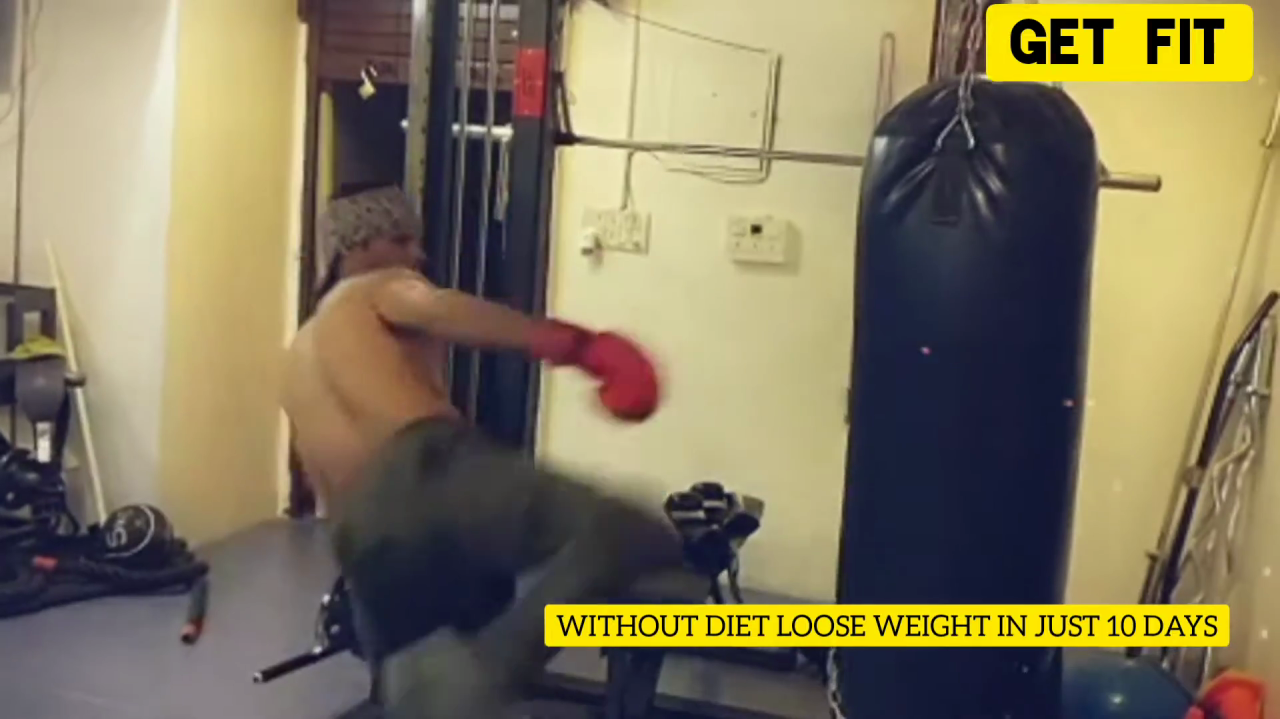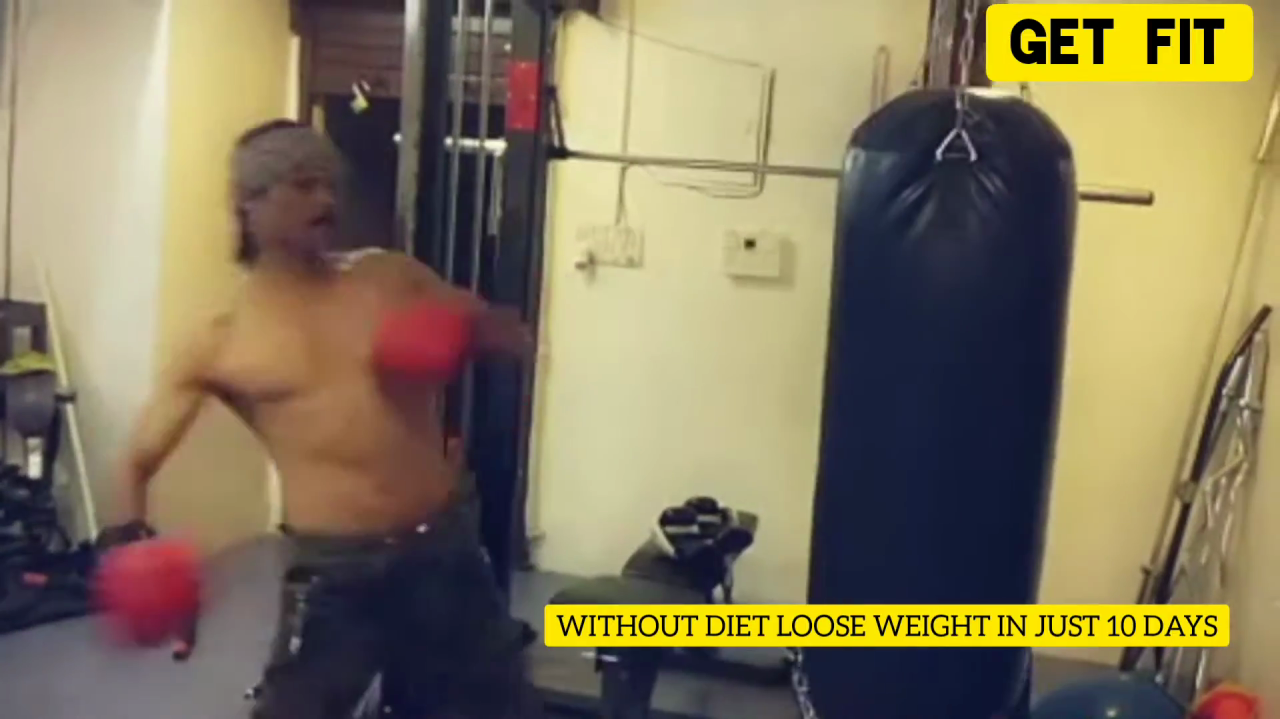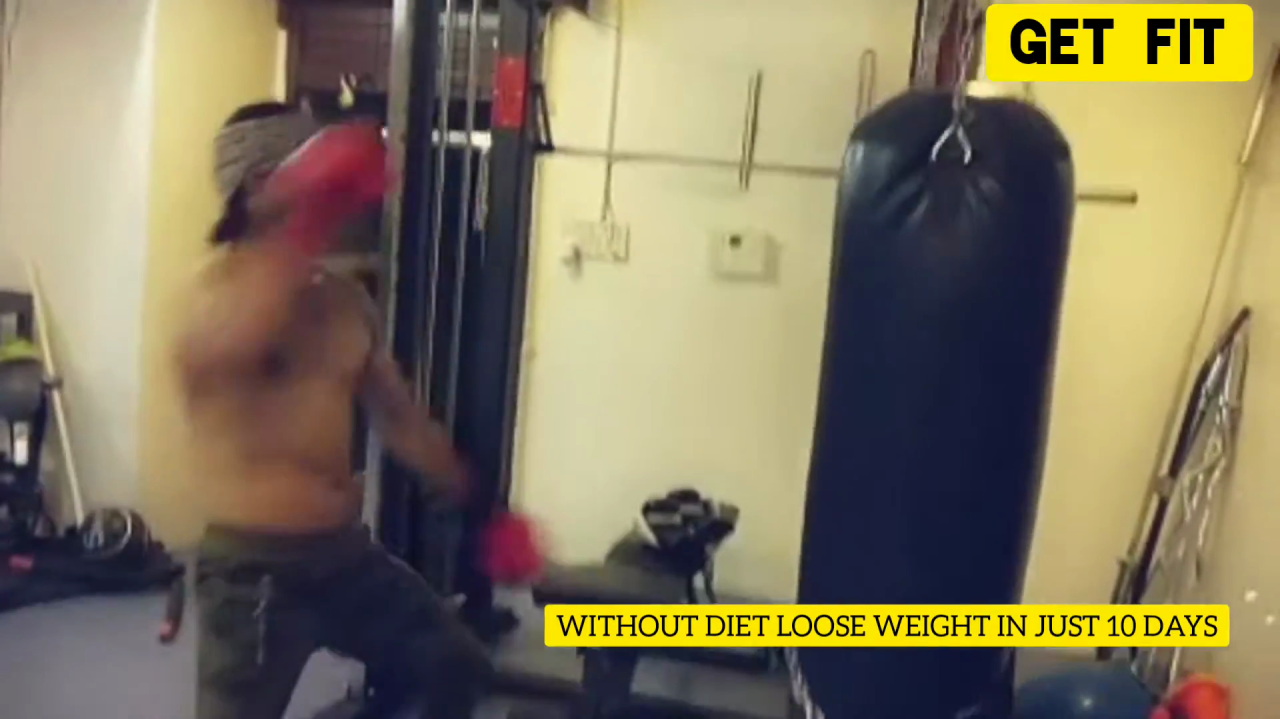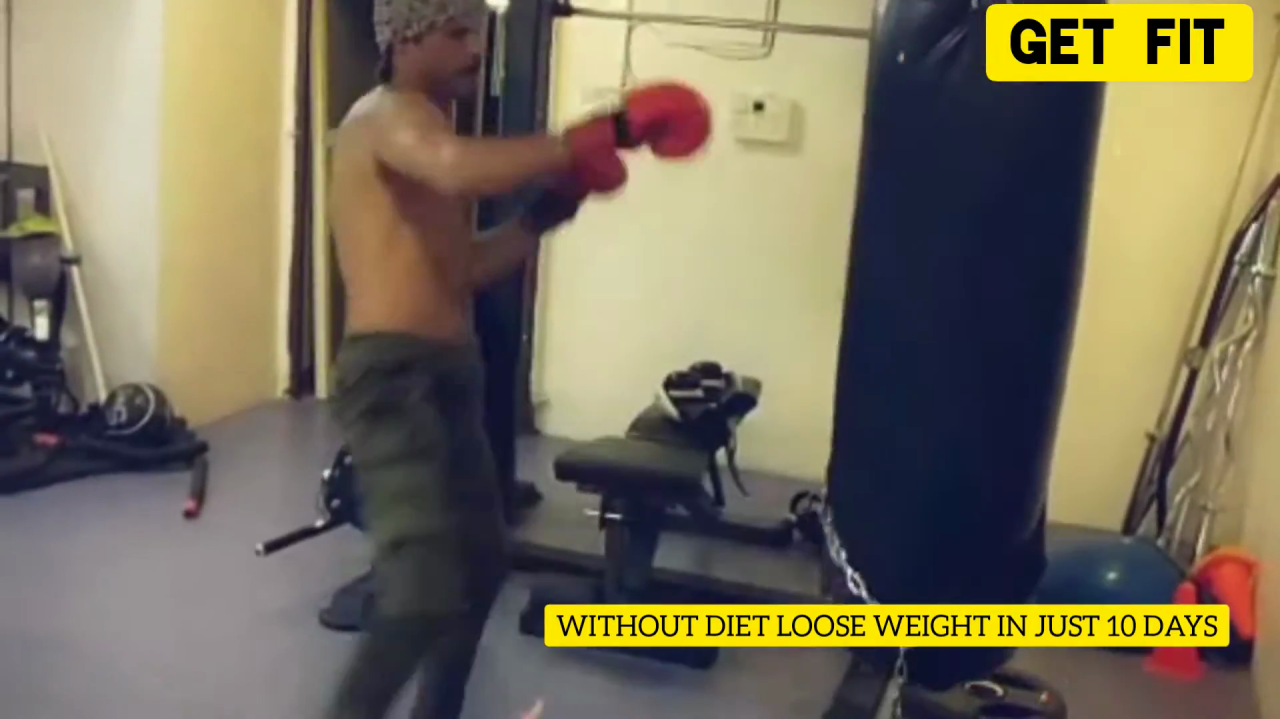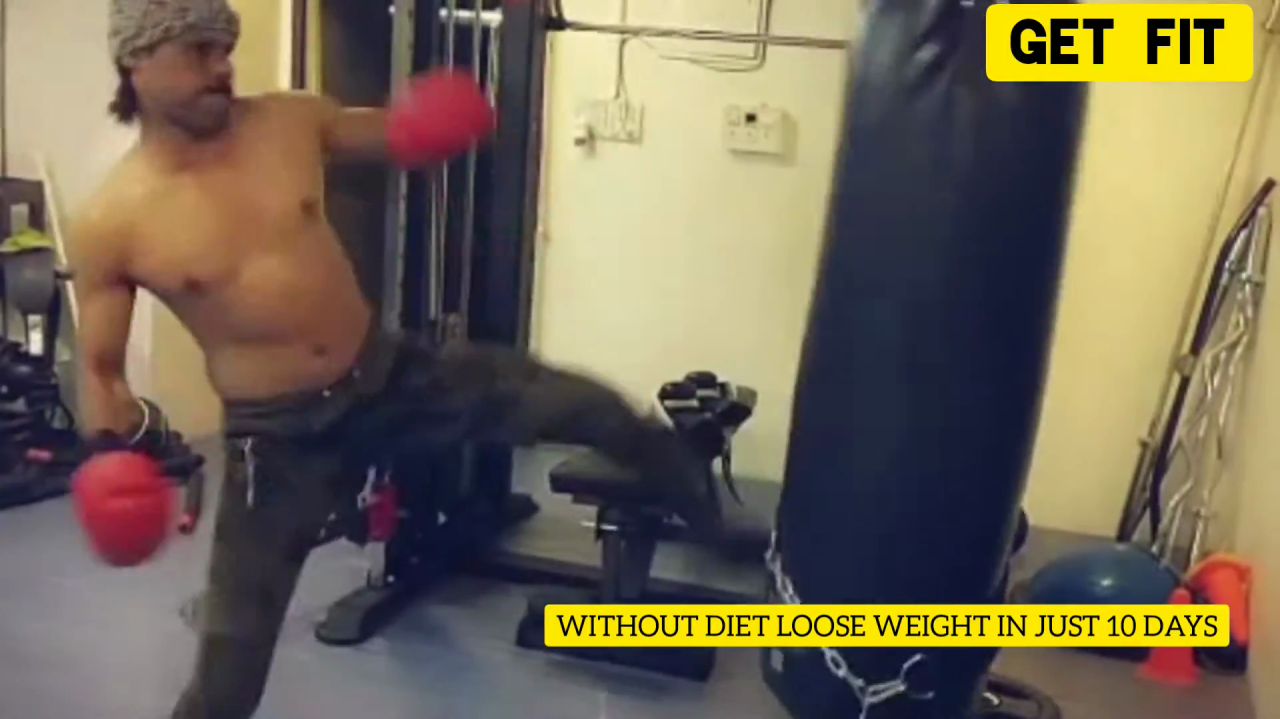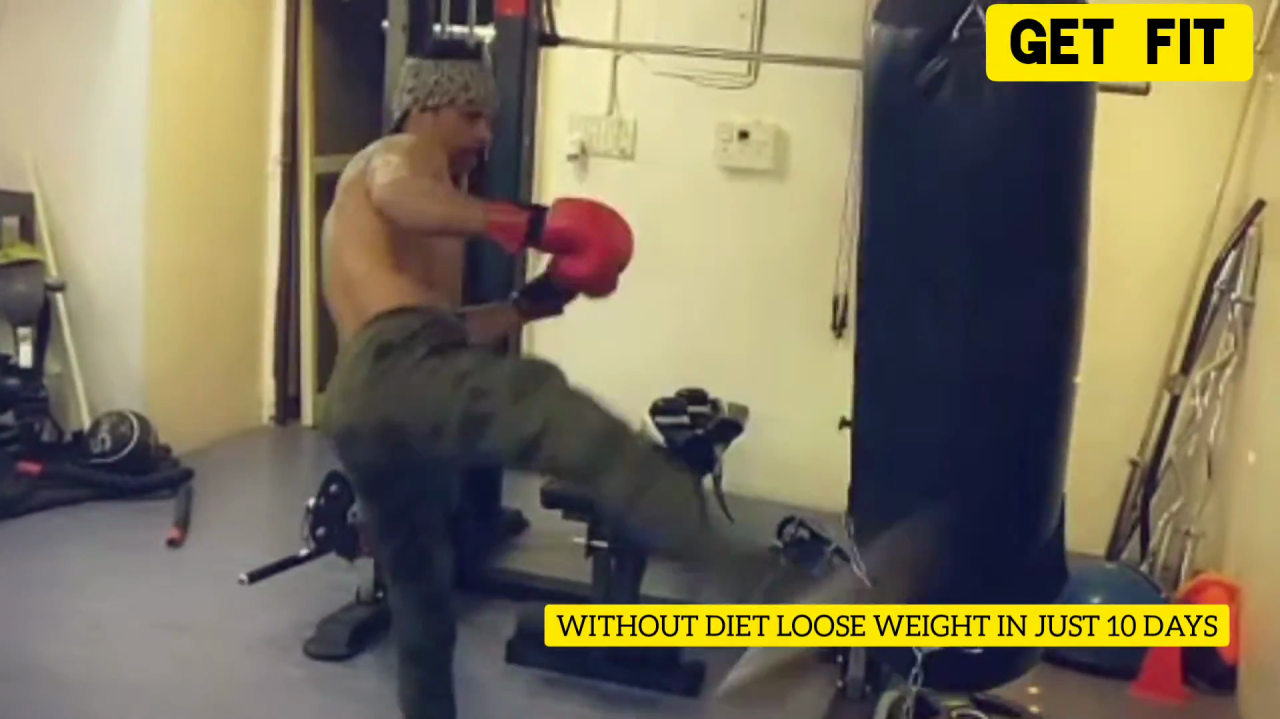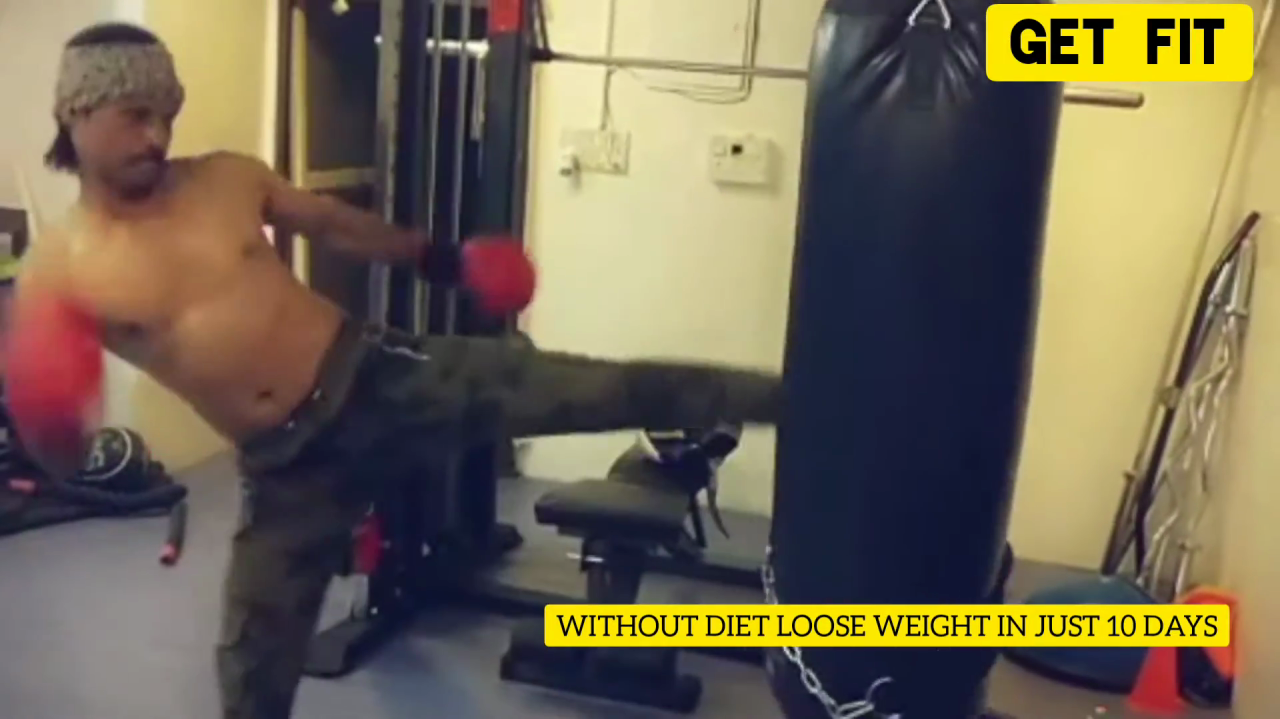
dt=0.7s
person 1, frame 1
left shoulder: (300, 357)
right shoulder: (381, 291)
right elbow: (452, 311)
right wrist: (584, 345)
left hip: (366, 542)
right knee: (640, 541)
right ankle: (488, 666)
person 1, frame 2
left shoulder: (386, 276)
right shoulder: (222, 339)
left elbow: (512, 337)
right elbow: (138, 460)
left wrist: (481, 327)
right wrist: (132, 536)
left hip: (442, 555)
right hip: (334, 578)
person 1, frame 3
left shoulder: (343, 297)
right shoulder: (221, 285)
left elbow: (402, 419)
right elbow: (228, 343)
right wrist: (296, 223)
left hip: (347, 552)
right hip: (259, 573)
left knee: (458, 668)
person 1, frame 4
left shoulder: (416, 128)
right shoulder: (388, 117)
left elbow: (467, 270)
right elbow: (462, 170)
left wrist: (547, 214)
right wrist: (610, 130)
left hip: (441, 376)
right hip: (392, 379)
left knee: (477, 566)
right knee: (426, 597)
person 1, frame 5
left shoulder: (285, 120)
right shoulder: (110, 221)
left elbow: (400, 132)
right elbow: (100, 369)
left wrist: (432, 113)
right wrist: (112, 446)
left hip: (388, 372)
right hip: (278, 434)
left knee: (584, 406)
right knee: (234, 644)
left ankle: (700, 508)
person 1, frame 6
left shoulder: (359, 195)
right shoulder: (399, 158)
right elbow: (403, 199)
left wrist: (540, 299)
right wrist: (529, 223)
left hip: (358, 404)
right hip: (405, 367)
left knee: (422, 611)
right knee: (582, 438)
person 1, frame 7
left shoulder: (231, 179)
left elbow: (332, 221)
left wrist: (440, 258)
left hip: (376, 378)
right hip: (288, 462)
left knee: (600, 391)
left ankle: (786, 398)
